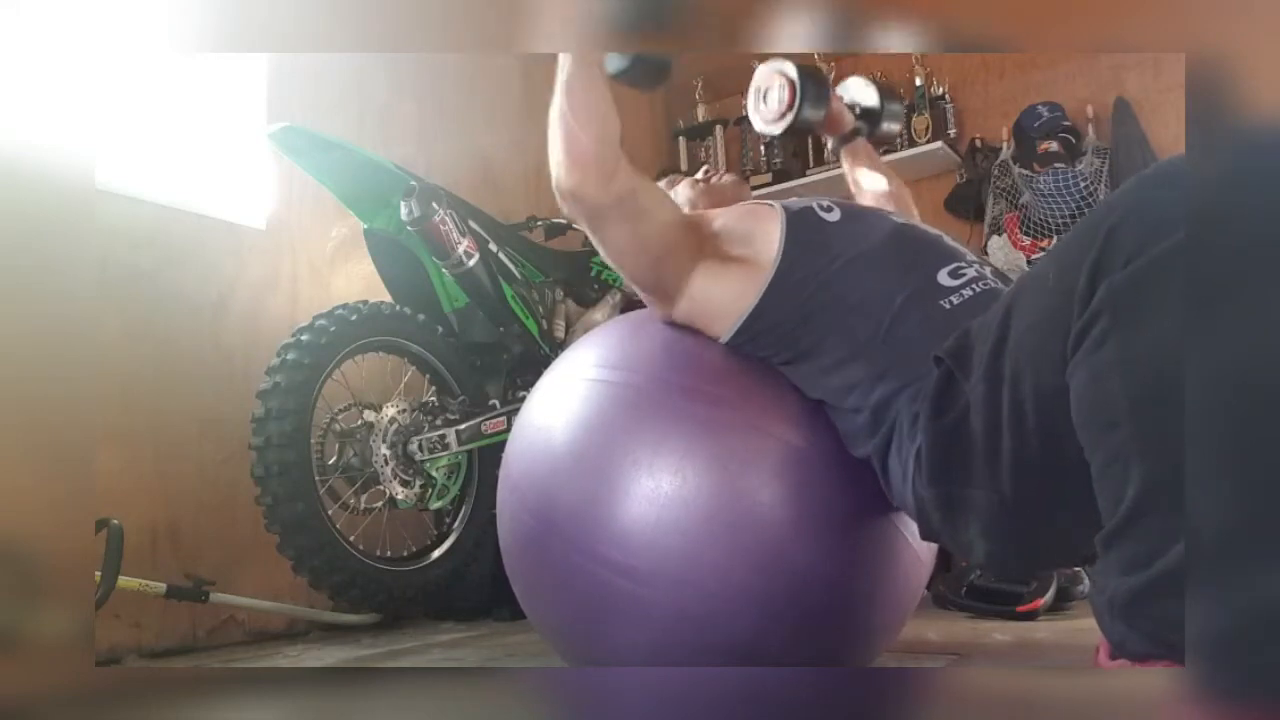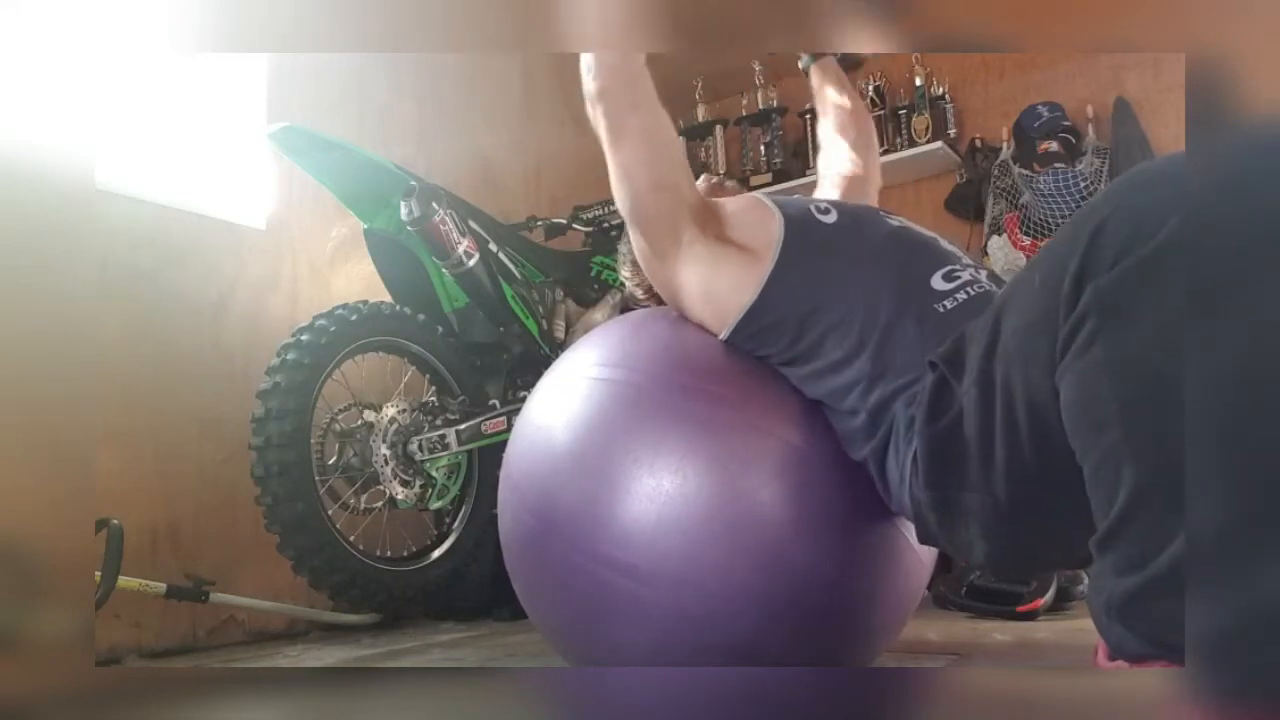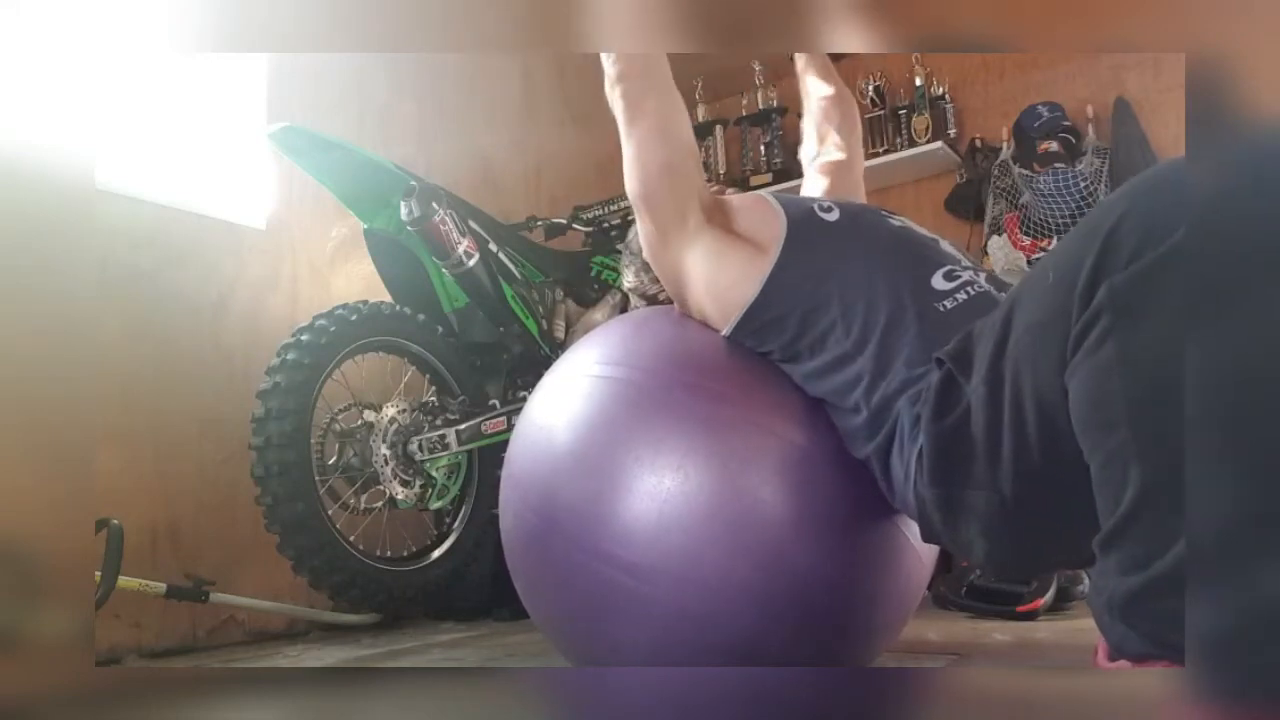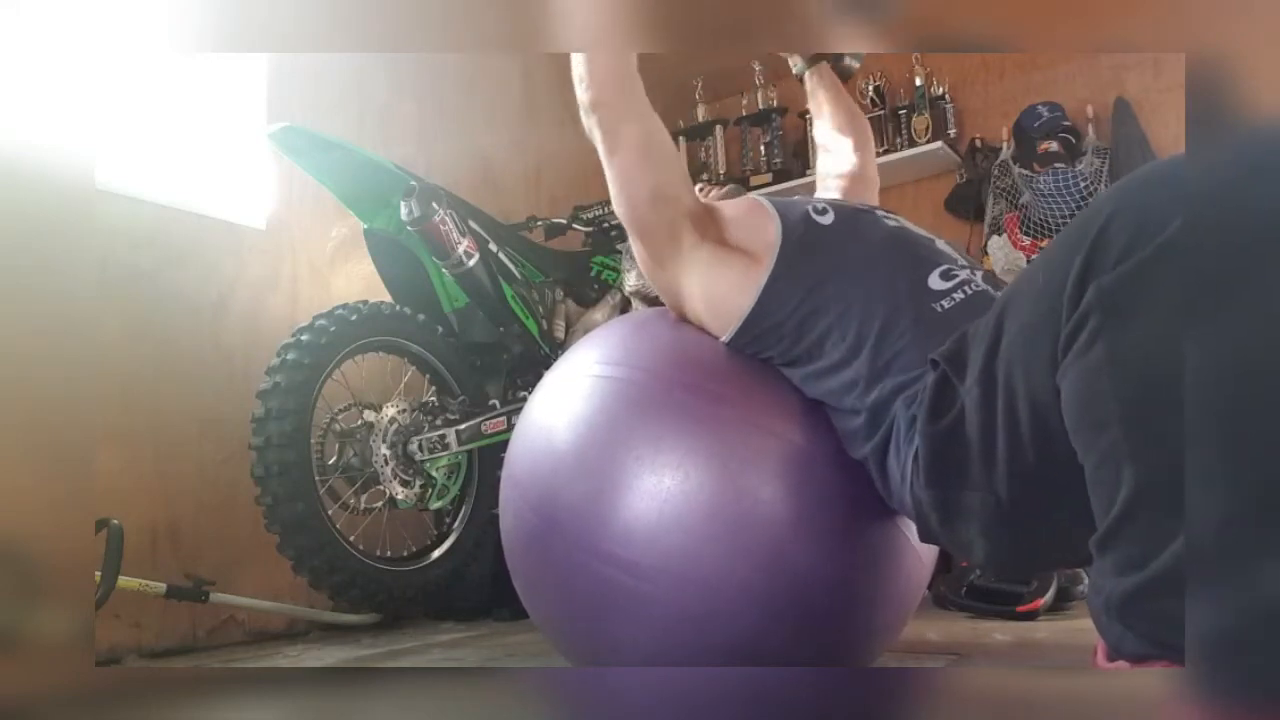
dt=0.3s
person 1, frame 1
left shoulder: (788, 241)
right shoulder: (692, 255)
left elbow: (894, 206)
right elbow: (588, 180)
left wrist: (846, 134)
right wrist: (579, 57)
right hip: (966, 428)
person 1, frame 2
left shoulder: (808, 222)
right shoulder: (689, 247)
left elbow: (851, 149)
right elbow: (615, 103)
left wrist: (818, 61)
right hip: (962, 435)
right ankle: (1153, 642)
person 1, frame 3
left shoulder: (807, 217)
right shoulder: (690, 242)
left elbow: (832, 134)
right elbow: (634, 85)
left wrist: (807, 54)
right hip: (966, 431)
right knee: (1169, 210)
right ankle: (1153, 641)
person 1, frame 4
left shoulder: (800, 232)
right shoulder: (690, 252)
left elbow: (850, 149)
right elbow: (608, 105)
left wrist: (810, 63)
right hip: (964, 433)
right knee: (1159, 209)
right ankle: (1151, 645)
